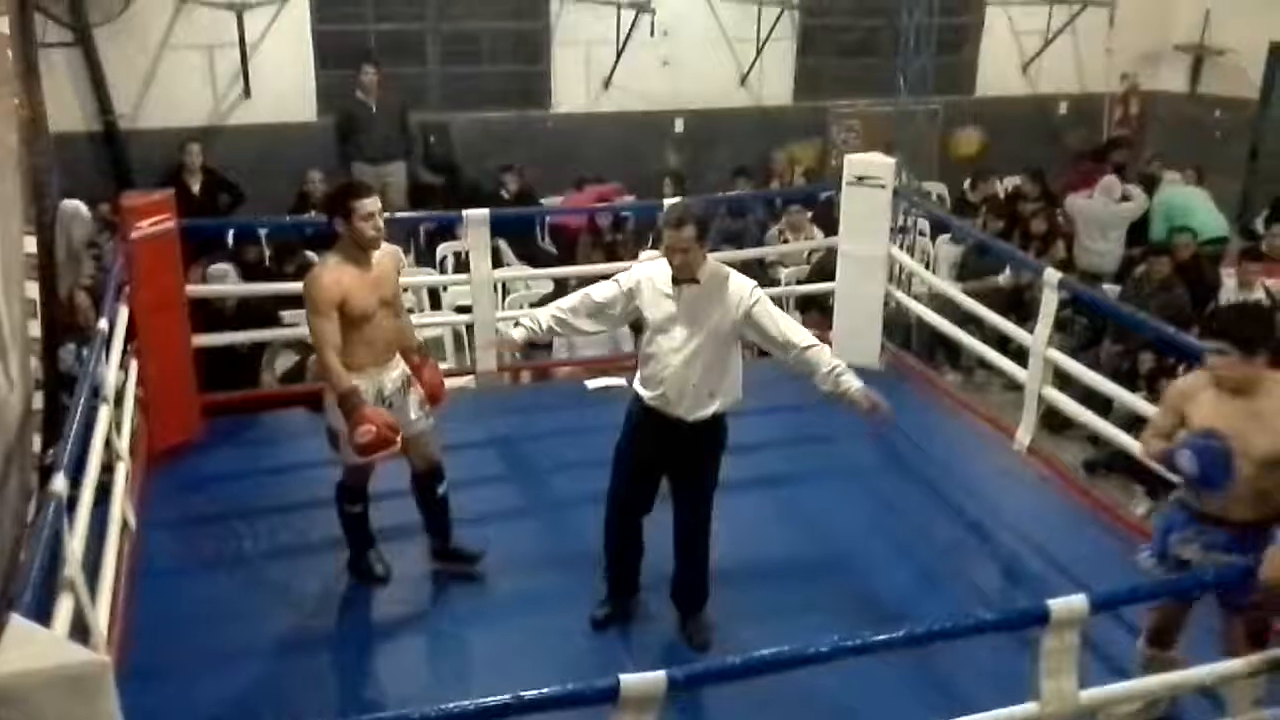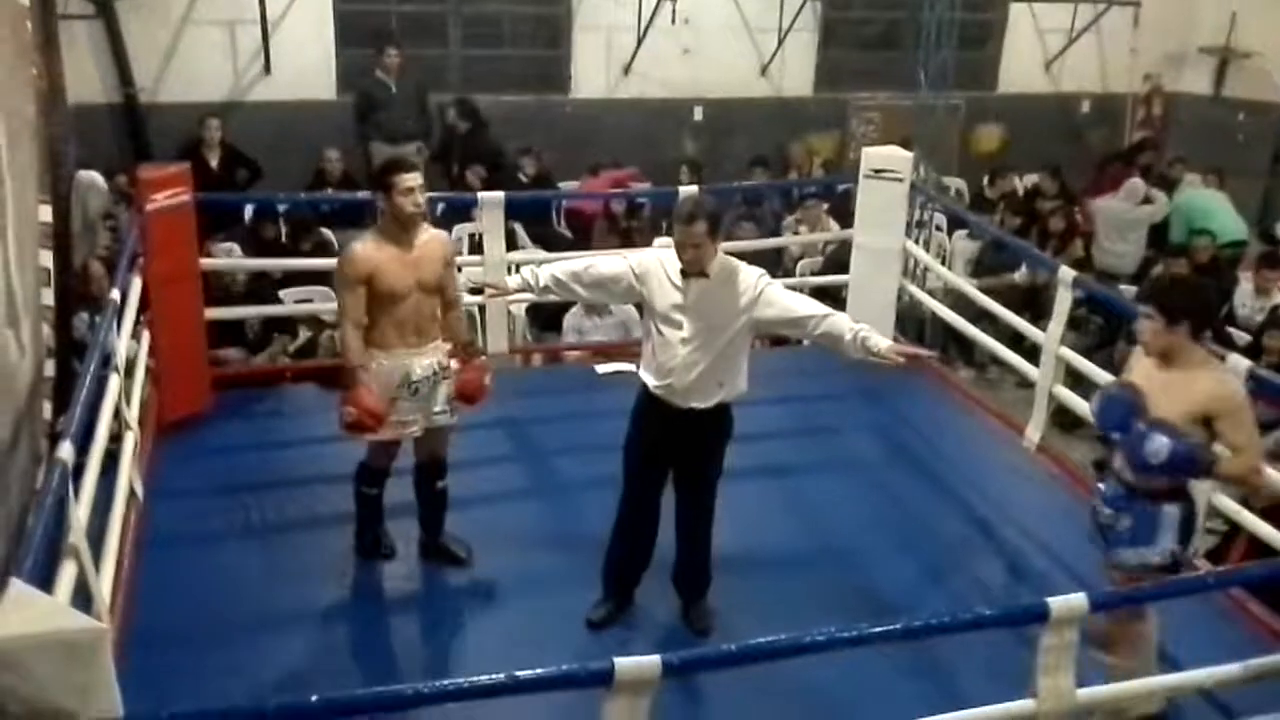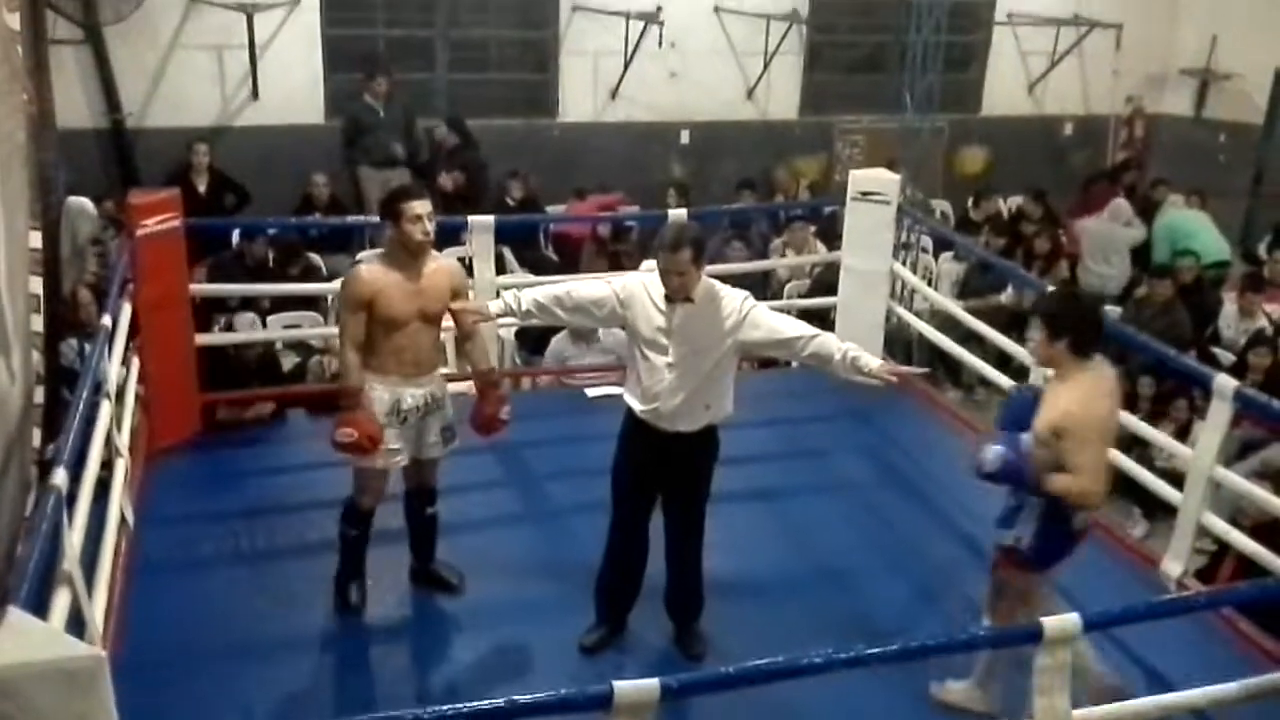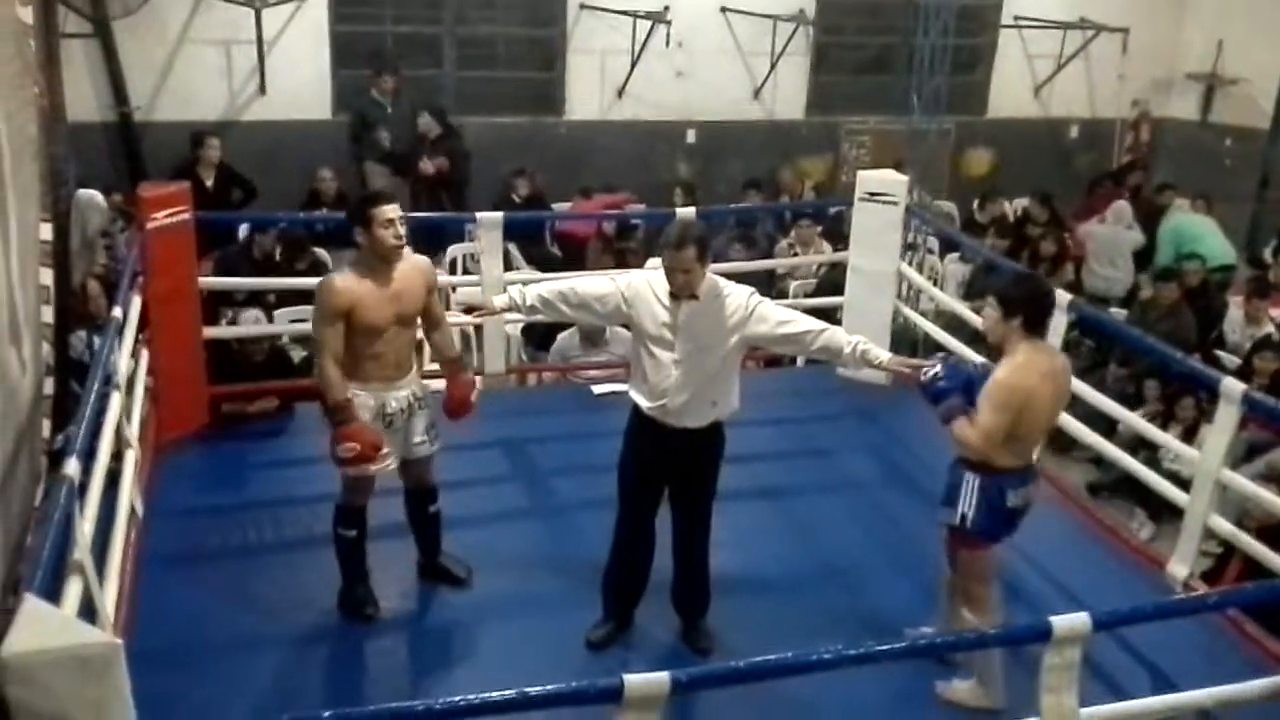
dt=0.4s
person 1, frame 1
left shoulder: (738, 291)
right shoulder: (643, 278)
left elbow: (793, 340)
right elbow: (585, 306)
left wrist: (850, 386)
right wrist: (524, 330)
left hip: (702, 426)
right hip: (647, 415)
left knee: (693, 523)
right knee: (622, 510)
left ankle: (691, 609)
right ankle: (620, 595)
person 1, frame 2
left shoulder: (749, 285)
right shoulder: (648, 267)
left elbow: (810, 315)
right elbow: (586, 273)
left wrist: (876, 343)
right wrist: (519, 281)
left hip: (708, 417)
right hip: (654, 407)
left knee: (696, 513)
right knee: (636, 505)
left ankle: (694, 596)
right ankle: (617, 591)
person 1, frame 3
left shoulder: (734, 308)
right shoulder: (632, 291)
left elbow: (797, 336)
right elbow: (569, 298)
left wrist: (866, 362)
right wrist: (498, 306)
left hip: (695, 440)
right hip: (640, 431)
left knee: (686, 536)
right knee: (625, 530)
left ankle: (686, 620)
right ankle: (610, 616)
person 1, frame 4
left shoulder: (739, 304)
right shoulder: (636, 289)
left elbow: (803, 329)
right elbow: (573, 294)
left wrist: (876, 356)
right wrist: (506, 301)
left hip: (701, 436)
right hip: (647, 428)
left knee: (693, 531)
right knee: (632, 525)
left ankle: (693, 617)
right ankle: (617, 612)
person 2, frame 1
right shoulder: (1189, 389)
right elbow: (1150, 440)
right wrist: (1178, 457)
right hip: (1189, 526)
left knee: (1246, 649)
right knee: (1160, 627)
person 2, frame 2
left shoulder: (1219, 389)
right shoulder: (1142, 356)
left elbow: (1250, 470)
left wrist: (1190, 458)
right wrist: (1110, 410)
left hip: (1156, 514)
right hip: (1117, 494)
left knee: (1110, 626)
right knee: (1123, 610)
person 2, frame 3
left shoulder: (1085, 403)
right shoulder: (1094, 369)
left elbow: (1089, 491)
left wrist: (1026, 472)
right wrist: (1030, 410)
left hip: (1045, 513)
right hip: (1051, 508)
left knee: (1005, 605)
right knee: (1033, 598)
left ankle: (981, 691)
right ankle: (1096, 682)
person 2, frame 4
left shoulder: (1012, 376)
right shoulder: (1055, 360)
left elbow: (977, 445)
left wrist: (947, 400)
right wrist: (977, 390)
left hip: (987, 486)
right hip: (1018, 477)
left knee: (976, 589)
right knee: (958, 559)
left ankle: (986, 688)
right ankle: (950, 636)
person 3, frame 1
left shoulder: (391, 256)
right shoulder: (325, 280)
right elbow: (327, 353)
left wrist: (419, 361)
right wrist: (353, 406)
left hip: (396, 374)
right hip: (357, 385)
left knee: (428, 461)
right knee: (357, 474)
left ankle: (443, 545)
right ankle: (362, 551)
person 3, frame 2
left shoulder: (440, 243)
right shoulder: (360, 256)
right elbow: (350, 325)
left wrist: (469, 356)
right wrist: (357, 381)
left hip: (435, 360)
right hip: (386, 366)
left knee: (434, 458)
right knee: (381, 458)
left ankle: (433, 536)
right ankle: (369, 529)
person 3, frame 3
left shoulder: (450, 272)
right shoulder: (364, 279)
left elbow: (469, 334)
right elbow: (350, 347)
left wrist: (488, 385)
right wrist: (352, 406)
left hip: (430, 389)
right hip: (381, 394)
left knee: (424, 485)
right knee: (367, 496)
left ankle: (424, 564)
right ankle: (349, 575)
person 3, frame 4
left shoulder: (421, 269)
right shoulder: (338, 289)
left elbow: (436, 325)
right elbow: (328, 360)
left wrist: (457, 371)
right wrist: (343, 417)
left hip: (409, 390)
right hip: (363, 398)
left knee: (422, 482)
right knee: (356, 497)
left ankle: (432, 558)
right ankle: (354, 584)
